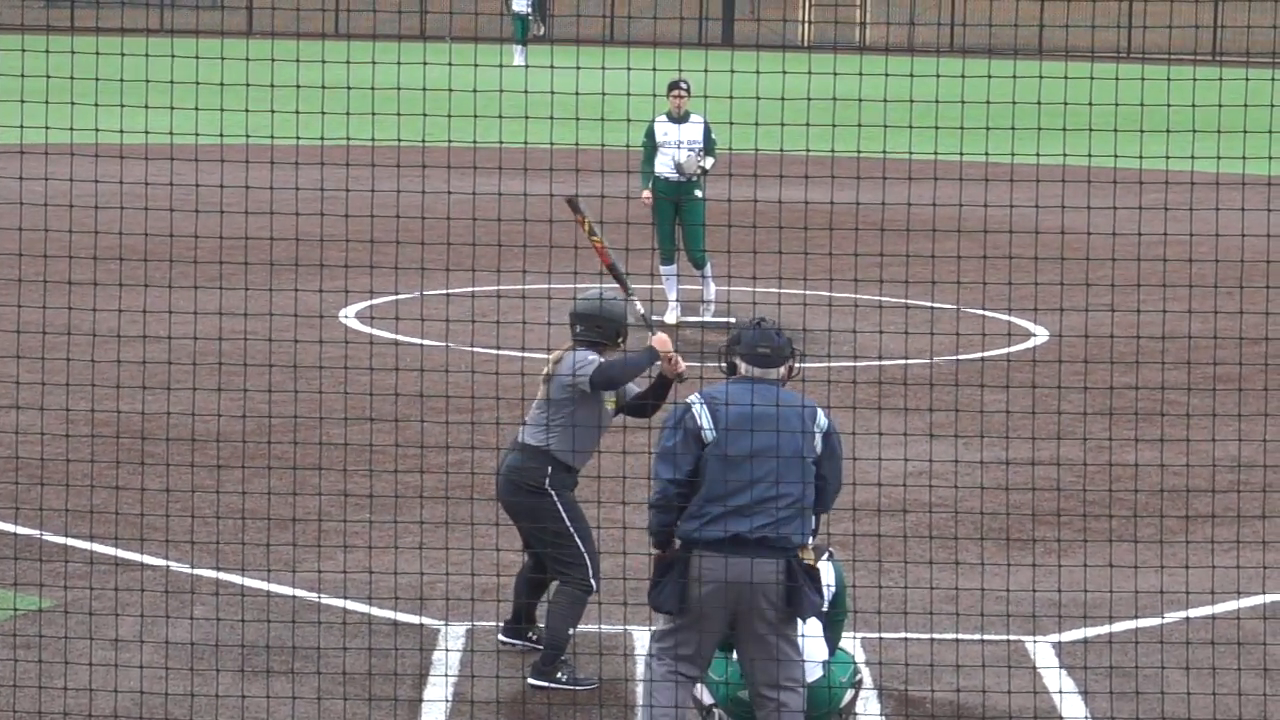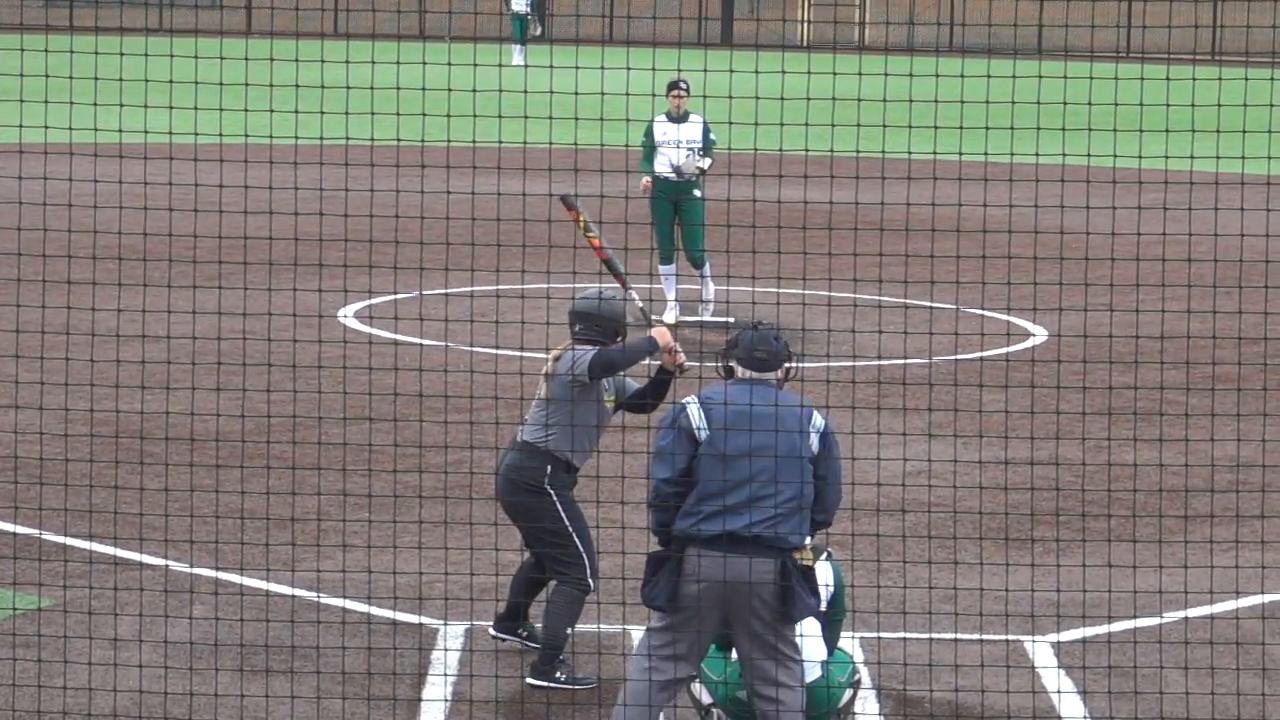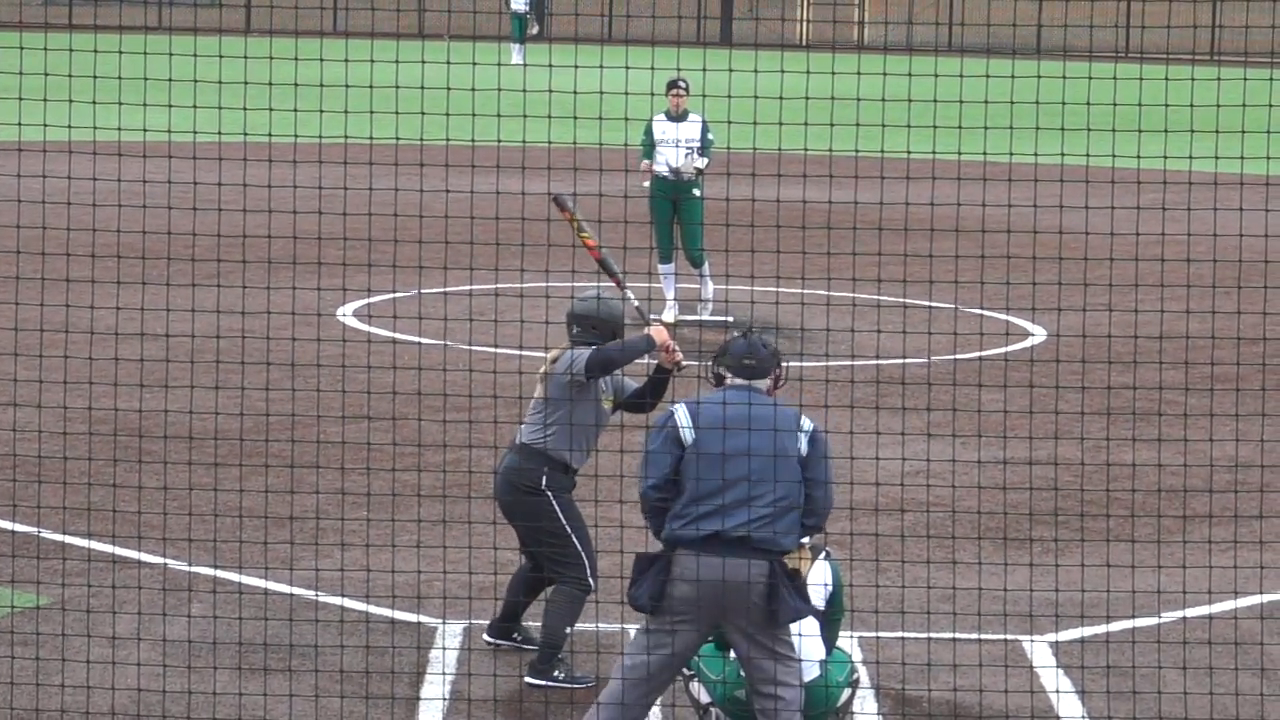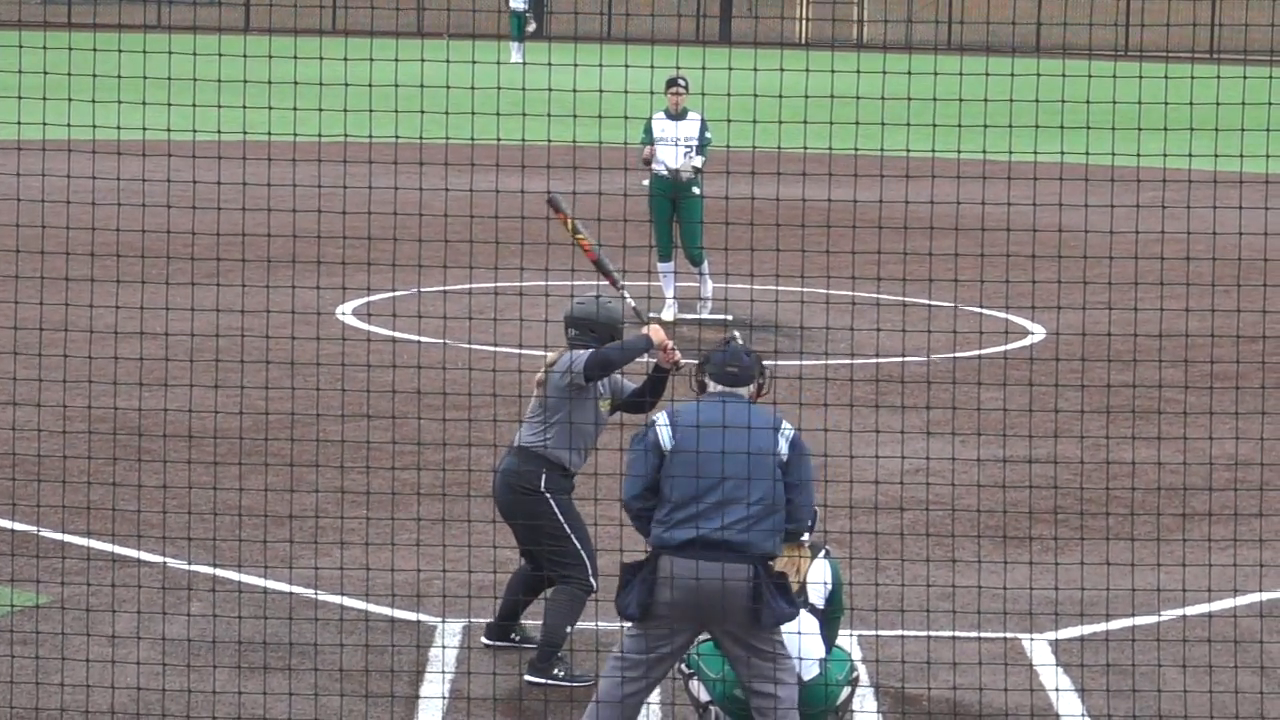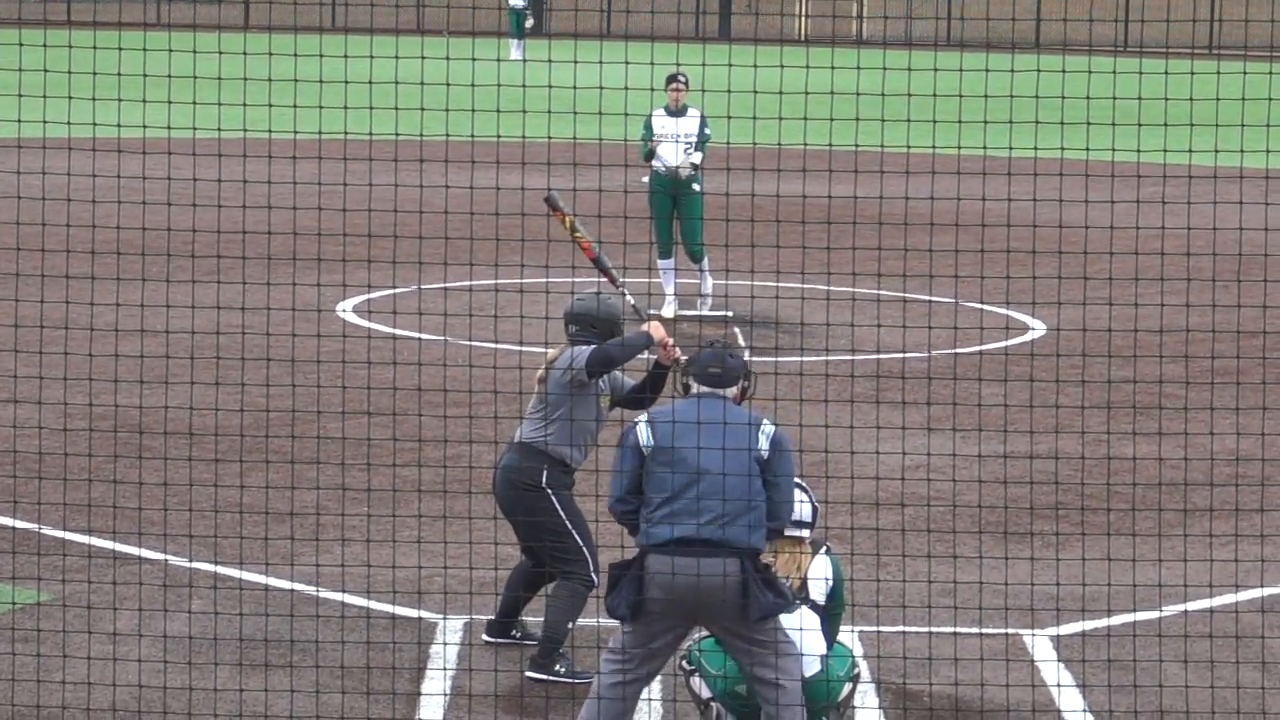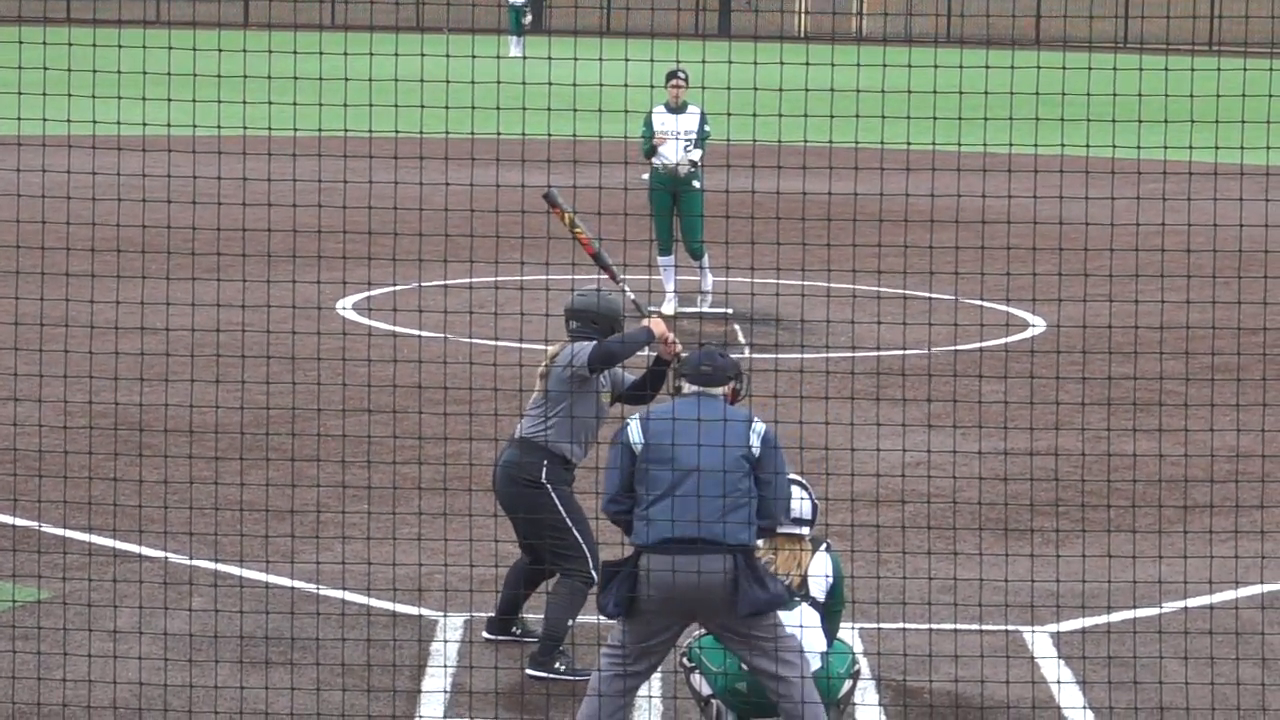
dt=0.1s
person 1, frame 1
left shoulder: (597, 366)
right shoulder: (578, 361)
left elbow: (640, 406)
right elbow: (610, 377)
left wrist: (667, 374)
right wrist: (652, 351)
left hip: (523, 473)
right hip: (538, 478)
left knee: (545, 555)
right knee: (580, 573)
left ankle: (519, 626)
right ankle: (548, 667)
person 1, frame 2
left shoulder: (603, 372)
right shoulder: (577, 357)
left elbow: (642, 402)
right elbow: (607, 361)
left wrist: (666, 370)
right wrist: (652, 342)
left hip: (523, 472)
right hip: (539, 477)
left knee: (546, 555)
right knee: (578, 573)
left ankle: (511, 622)
right ankle: (547, 666)
person 1, frame 3
left shoulder: (601, 374)
right shoulder: (575, 358)
left elbow: (641, 402)
right elbow: (604, 358)
left wrist: (664, 369)
right wrist: (649, 340)
left hip: (521, 474)
right hip: (537, 479)
left knee: (543, 559)
right knee: (578, 573)
left ankle: (505, 627)
right ankle: (545, 666)
person 1, frame 4
left shoulder: (601, 378)
right shoulder: (571, 362)
left elbow: (639, 403)
right elbow: (603, 359)
left wrist: (662, 368)
right wrist: (647, 340)
left hip: (519, 477)
right hip: (535, 481)
left knee: (543, 562)
right knee: (579, 574)
left ankle: (502, 628)
right ankle: (545, 664)
person 1, frame 5
left shoulder: (599, 373)
right shoulder: (573, 358)
left elbow: (638, 399)
right elbow: (605, 356)
left wrist: (662, 365)
right wrist: (648, 336)
left hip: (519, 473)
right hip: (535, 476)
left knee: (543, 558)
right knee: (580, 570)
left ankle: (503, 625)
right ankle: (547, 660)
person 1, frame 6
left shoulder: (601, 370)
right shoulder: (575, 354)
left elbow: (639, 393)
right elbow: (608, 351)
left wrist: (663, 359)
right wrist: (649, 331)
left hip: (520, 469)
right hip: (536, 473)
left knee: (541, 554)
right knee: (581, 567)
left ankle: (503, 622)
right ankle: (547, 657)
person 2, frame 1
left shoulder: (698, 408)
right shoulder: (814, 419)
left elbow: (669, 487)
right elbow: (824, 497)
left wrist: (662, 540)
left hip: (706, 564)
right hip: (774, 569)
left knee: (671, 664)
right knee: (781, 680)
person 2, frame 2
left shoulder: (694, 410)
right shoulder: (813, 422)
left elbow: (665, 487)
right elbow: (826, 506)
left wrist: (668, 539)
left hip: (700, 564)
right hip: (770, 570)
left knee: (658, 666)
right knee: (779, 683)
person 2, frame 3
left shoulder: (683, 415)
right shoulder: (802, 427)
left elbow: (654, 492)
right elbow: (816, 512)
left hip: (689, 567)
right hip: (760, 573)
left knee: (642, 667)
right knee: (778, 679)
person 2, frame 4
left shoulder: (663, 425)
right shoulder: (782, 433)
left elbow: (636, 500)
right elbow: (797, 518)
left hip: (674, 572)
right hip: (744, 578)
left knee: (629, 670)
right knee: (772, 679)
person 2, frame 5
left shoulder: (647, 426)
right shoulder: (765, 432)
left elbow: (622, 503)
right elbow: (779, 514)
left hip: (663, 571)
right hip: (733, 573)
left knee: (623, 666)
right knee: (778, 668)
person 2, frame 6
left shoulder: (638, 425)
right shoulder: (756, 430)
left elbow: (615, 503)
right elbow: (772, 512)
left hip: (659, 570)
right hip: (728, 571)
left knee: (618, 664)
right knee: (784, 663)
person 3, frame 1
left shoulder: (701, 124)
right shoulder: (655, 125)
left elbow: (711, 155)
right elbow: (647, 161)
left wrist: (700, 168)
right wrist: (646, 188)
left hip: (691, 190)
right hip: (662, 189)
left knee: (695, 251)
right knee: (666, 249)
left ankle: (709, 289)
right ankle: (672, 304)
person 3, frame 2
left shoulder: (700, 124)
right shoulder: (655, 125)
left elbow: (709, 155)
right elbow: (646, 157)
left wrist: (697, 169)
right wrist: (645, 176)
left hip: (691, 189)
right hip: (661, 189)
left knee: (694, 250)
right knee: (664, 248)
left ankle: (708, 290)
right ankle: (671, 304)
person 3, frame 3
left shoulder: (699, 123)
right shoulder: (654, 123)
left elbow: (707, 155)
right elbow: (646, 155)
left wrist: (695, 169)
right wrist: (645, 164)
left hip: (690, 188)
right hip: (661, 188)
left knee: (693, 249)
right knee: (664, 248)
left ankle: (707, 289)
right ankle: (670, 303)
person 3, frame 4
left shoulder: (698, 121)
right shoulder: (653, 122)
left elbow: (703, 154)
right elbow: (645, 161)
left wrist: (692, 169)
right wrist: (647, 154)
left hip: (689, 187)
right hip: (660, 186)
left knee: (692, 247)
right knee: (663, 246)
left ankle: (706, 287)
right ankle: (670, 302)
person 3, frame 5
left shoulder: (697, 118)
right shoulder: (653, 118)
left elbow: (701, 150)
right elbow: (646, 157)
left wrist: (690, 166)
right wrist: (651, 147)
left hip: (690, 183)
right hip: (660, 183)
left knee: (693, 244)
right knee: (663, 243)
left ankle: (706, 284)
right ankle: (670, 298)
person 3, frame 6
left shoulder: (697, 115)
right shoulder: (653, 115)
left elbow: (701, 147)
right elbow: (646, 153)
left wrist: (688, 164)
right wrist: (654, 144)
left hip: (689, 180)
right hip: (660, 180)
left knee: (693, 241)
right knee: (663, 240)
left ankle: (706, 281)
right ankle: (670, 295)
person 4, frame 1
right shoulder: (828, 565)
left elbow: (725, 638)
right elbow: (832, 641)
left hip: (748, 690)
right hip: (812, 691)
right knee: (849, 670)
person 4, frame 2
right shoulder: (826, 565)
left elbow: (723, 639)
right elbow: (831, 639)
left hip: (745, 691)
right hip: (814, 697)
left knee: (700, 660)
right knee: (847, 669)
person 4, frame 3
right shoulder: (824, 565)
left elbow: (721, 638)
right elbow: (829, 638)
right hip: (813, 696)
left knee: (697, 659)
right knee: (846, 669)
person 4, frame 4
right shoulder: (824, 565)
right elbow: (828, 638)
left hip: (743, 690)
right hip: (811, 695)
left knee: (694, 659)
right knee: (845, 667)
person 4, frame 5
right shoulder: (825, 560)
right elbow: (829, 632)
left hip: (743, 690)
right hip: (813, 689)
left knee: (693, 655)
right knee: (846, 662)
person 4, frame 6
right shoulder: (825, 558)
right elbow: (830, 630)
left hip: (744, 684)
right hip: (815, 683)
left knee: (693, 652)
right knee: (846, 658)
